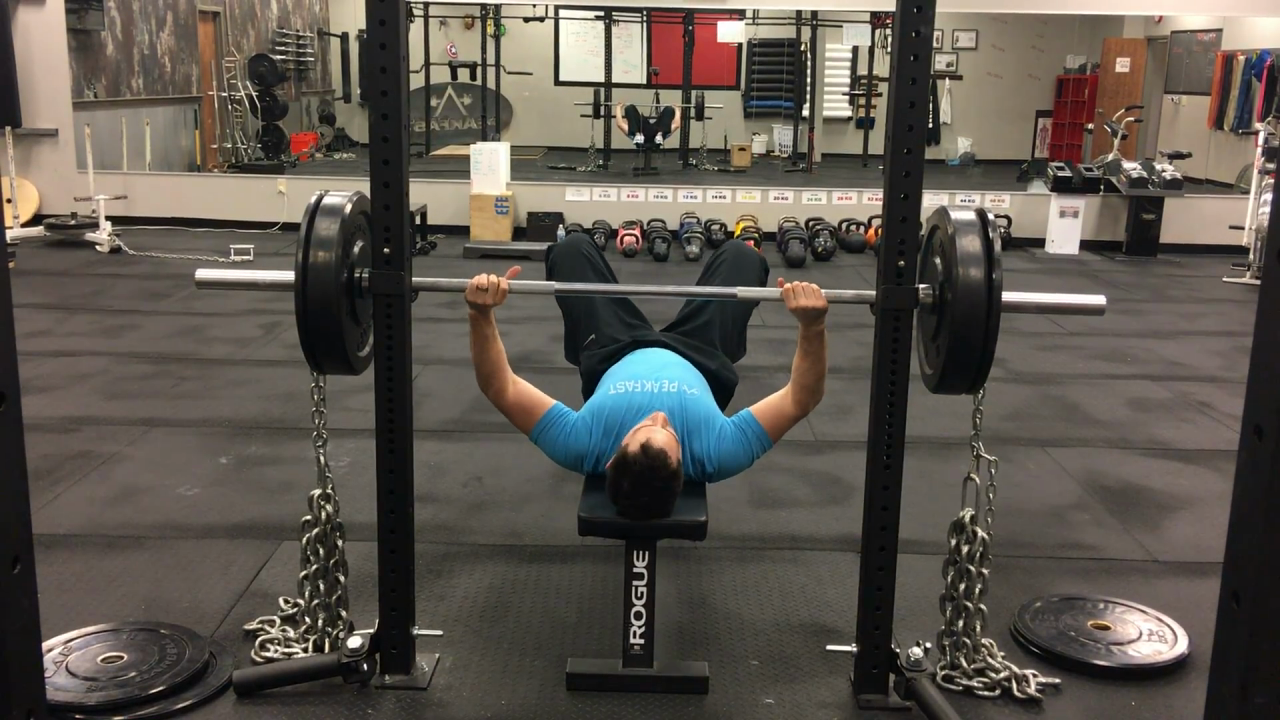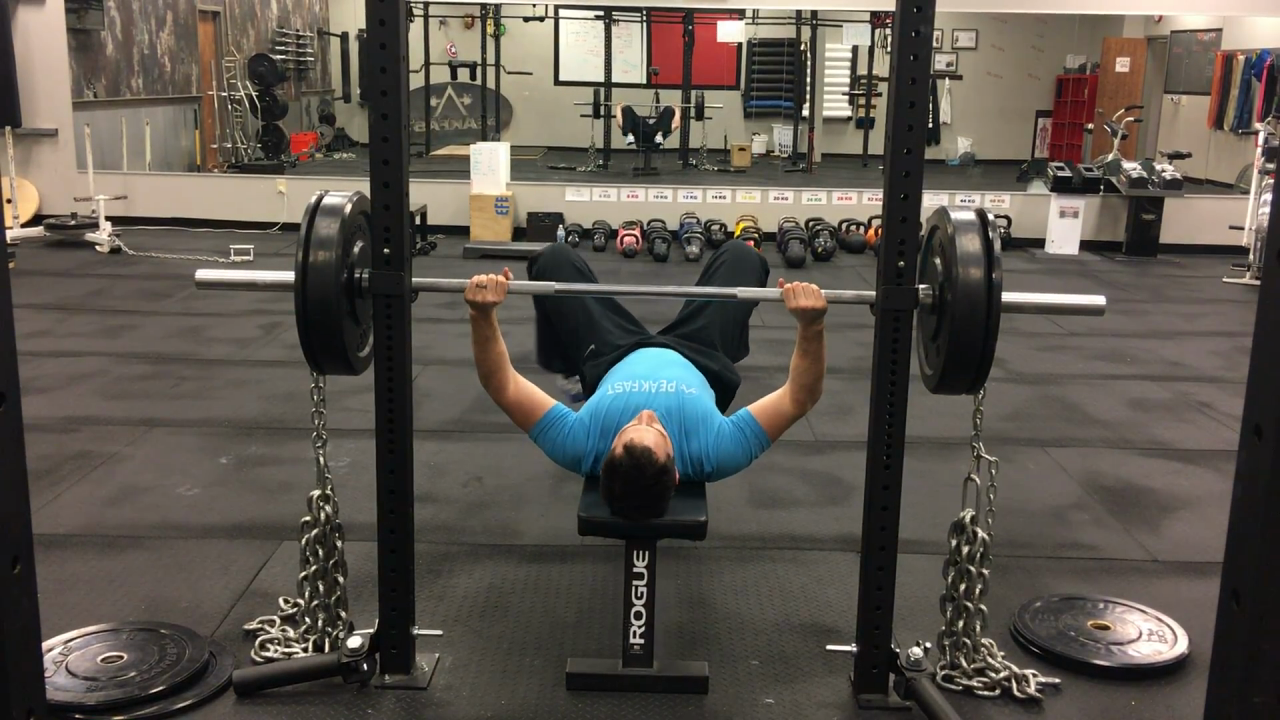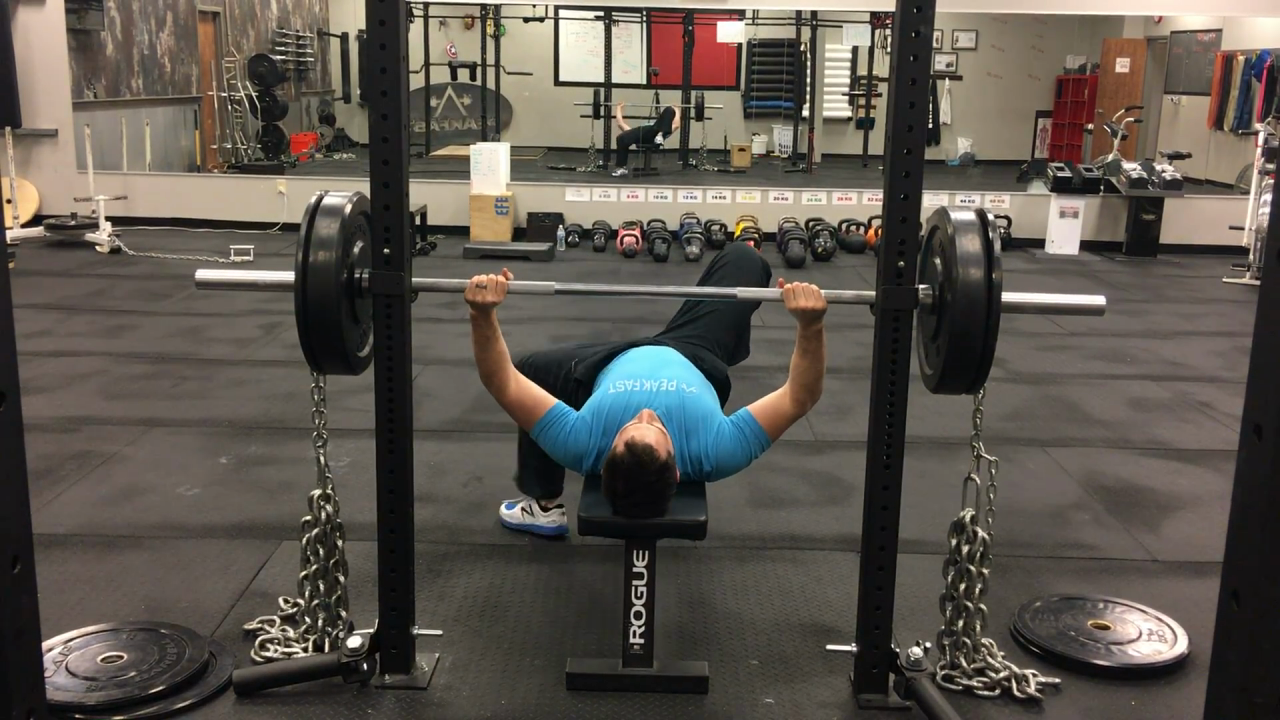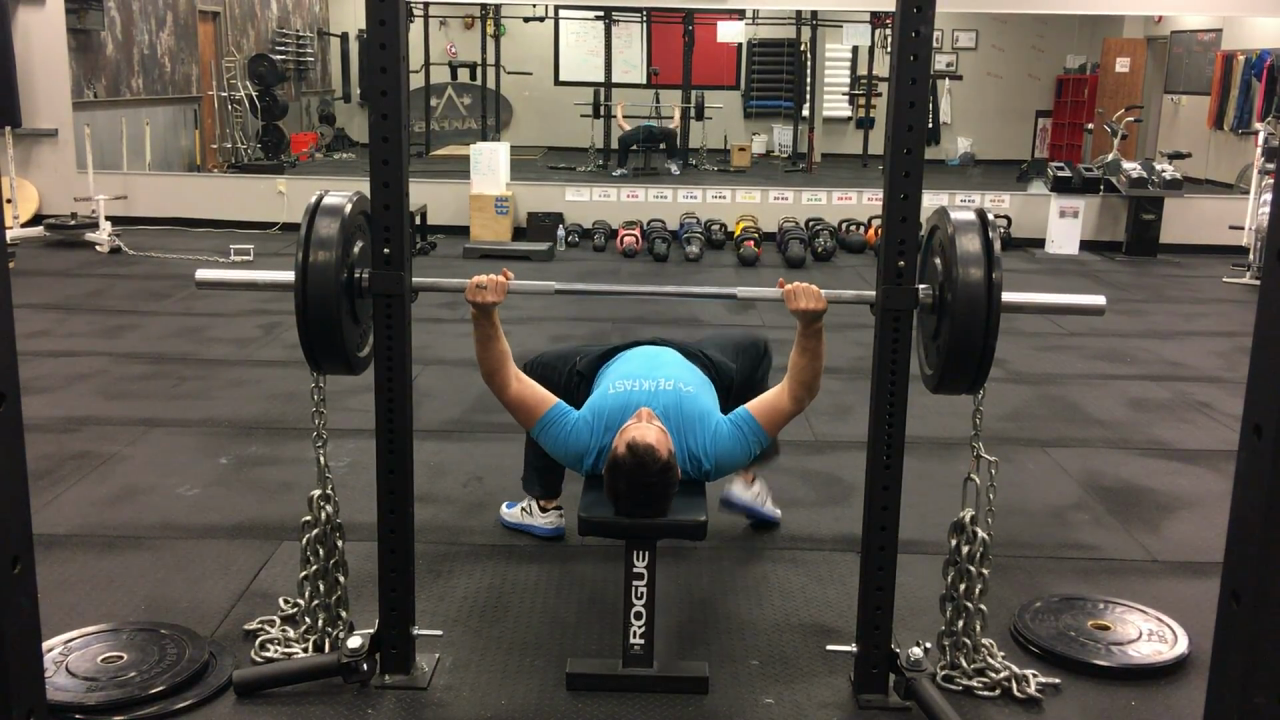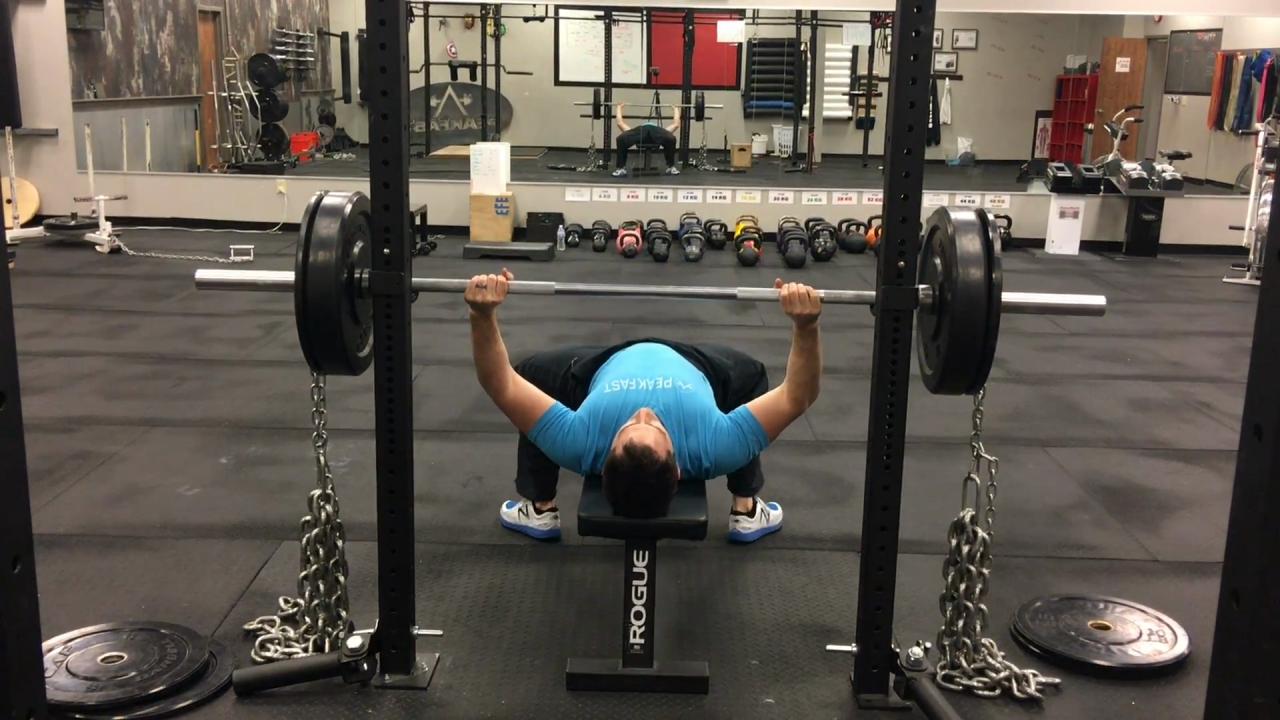
dt=0.5s
person 1, frame 1
left shoulder: (581, 447)
right shoulder: (715, 454)
left elbow: (499, 388)
right elbow: (802, 398)
left wrist: (481, 314)
right wrist: (812, 325)
left hip: (616, 360)
right hip: (697, 363)
left knee: (573, 248)
right knee: (740, 255)
person 1, frame 2
left shoulder: (581, 447)
right shoulder: (712, 454)
left elbow: (502, 387)
right elbow: (799, 398)
left wrist: (482, 315)
right wrist: (811, 325)
left hip: (612, 363)
right hip: (698, 363)
left knee: (555, 259)
right knee: (741, 256)
left ankle: (570, 374)
person 1, frame 3
left shoulder: (581, 446)
right shoulder: (712, 453)
left elbow: (504, 385)
right elbow: (799, 398)
left wrist: (482, 314)
right wrist: (810, 325)
left knee: (532, 368)
right knee: (743, 259)
person 1, frame 4
left shoulder: (583, 445)
right shoulder: (710, 452)
left elbow: (506, 383)
right elbow: (797, 394)
left wrist: (484, 314)
right wrist: (810, 324)
left knee: (536, 370)
right knee: (753, 350)
left ankle: (544, 507)
right ankle: (747, 482)
person 1, frame 5
left shoulder: (581, 446)
right shoulder: (710, 450)
left elbow: (502, 385)
right elbow: (797, 396)
left wrist: (482, 315)
right wrist: (805, 325)
left knee: (531, 371)
right knee: (750, 372)
left ankle: (540, 509)
right ankle: (745, 510)
